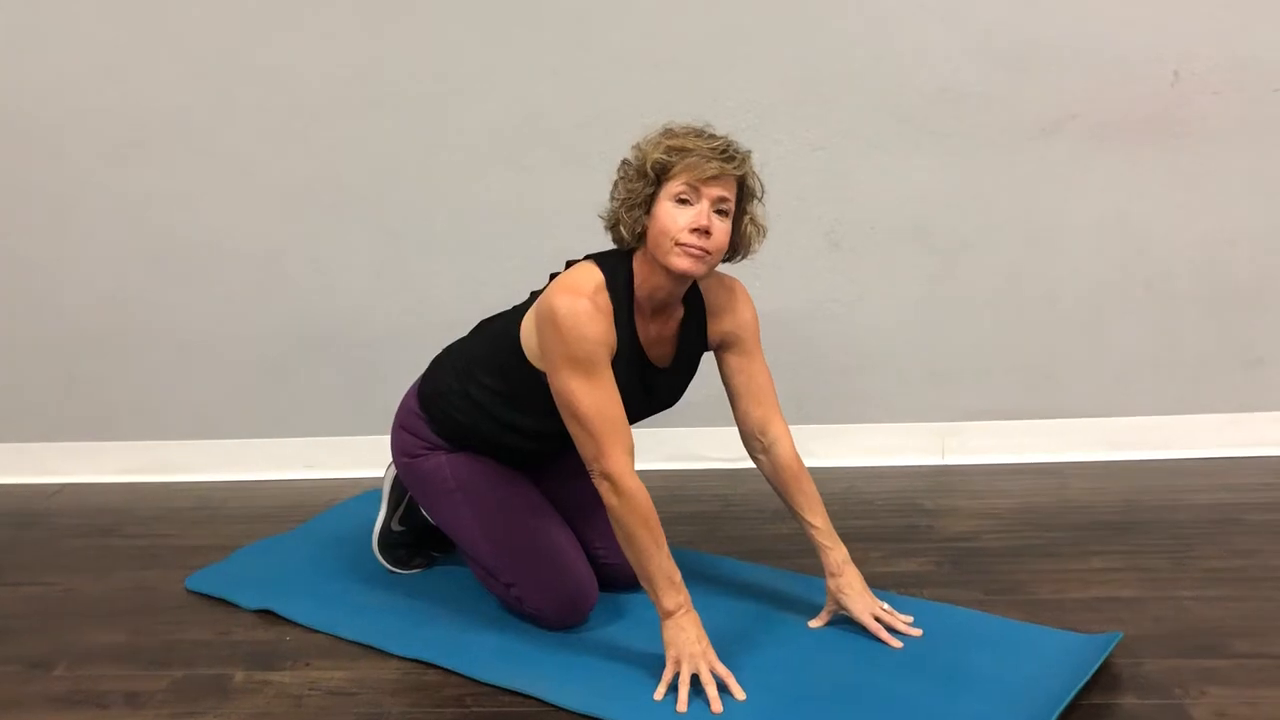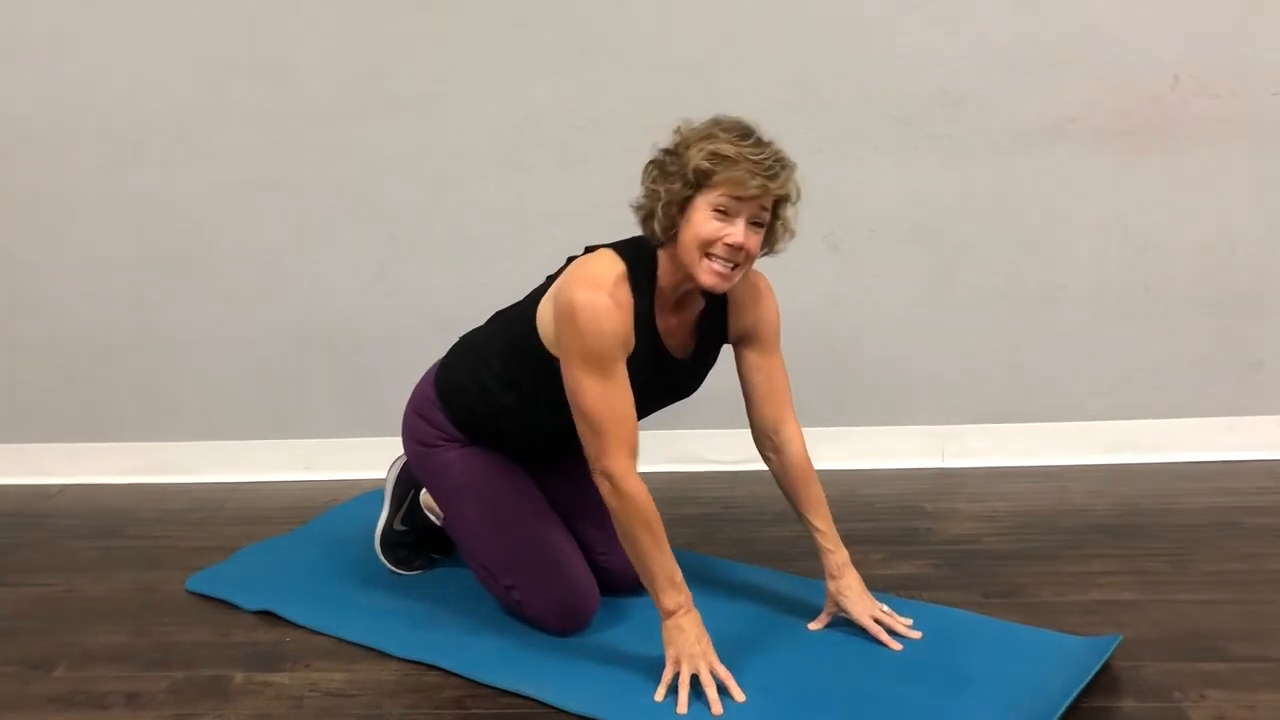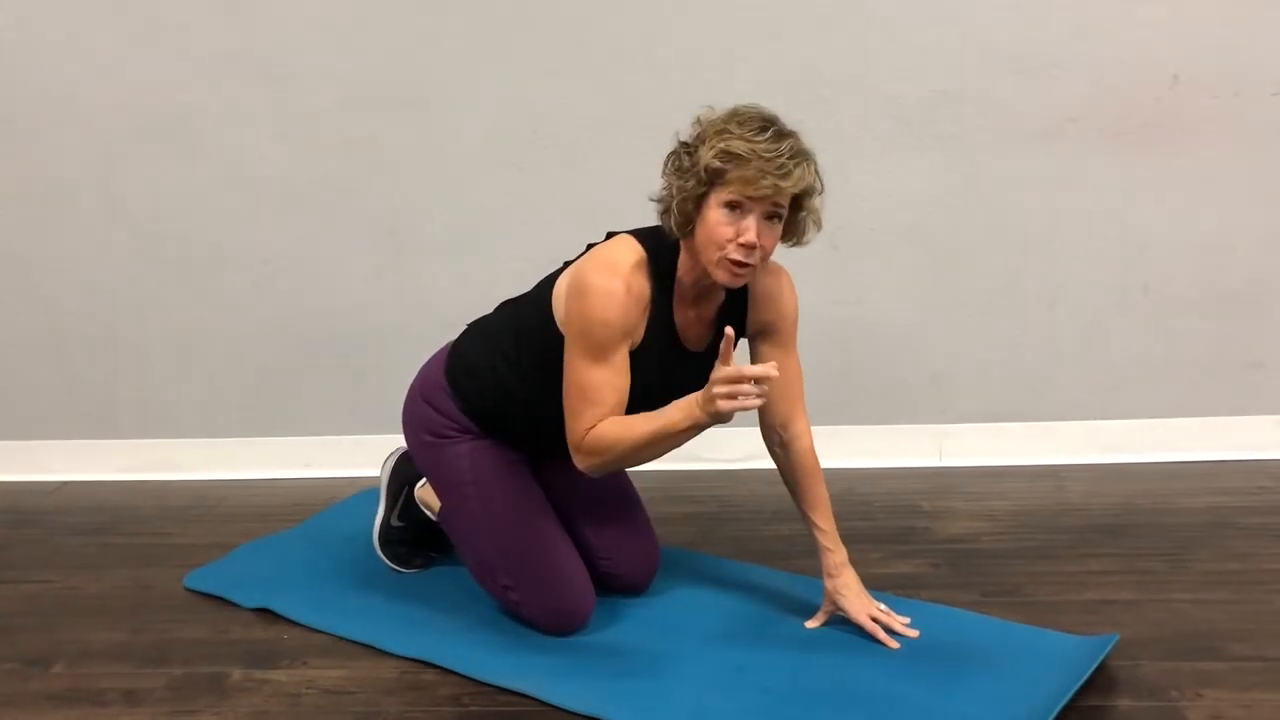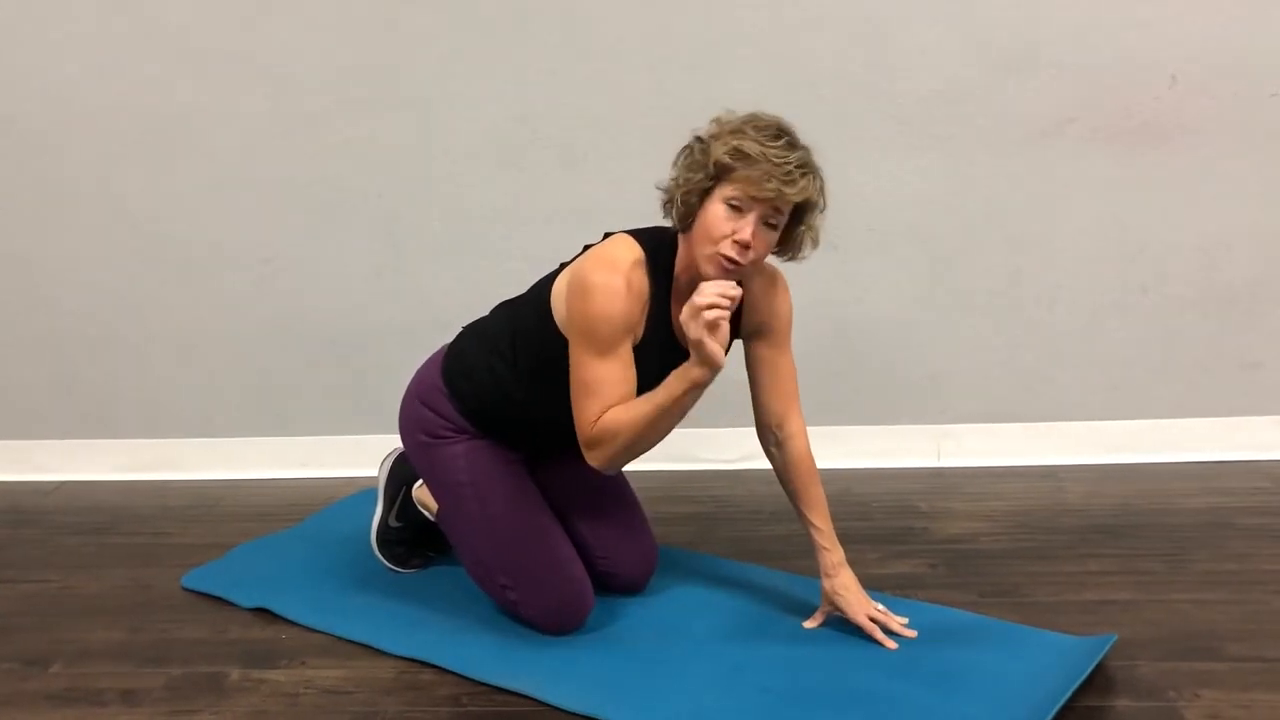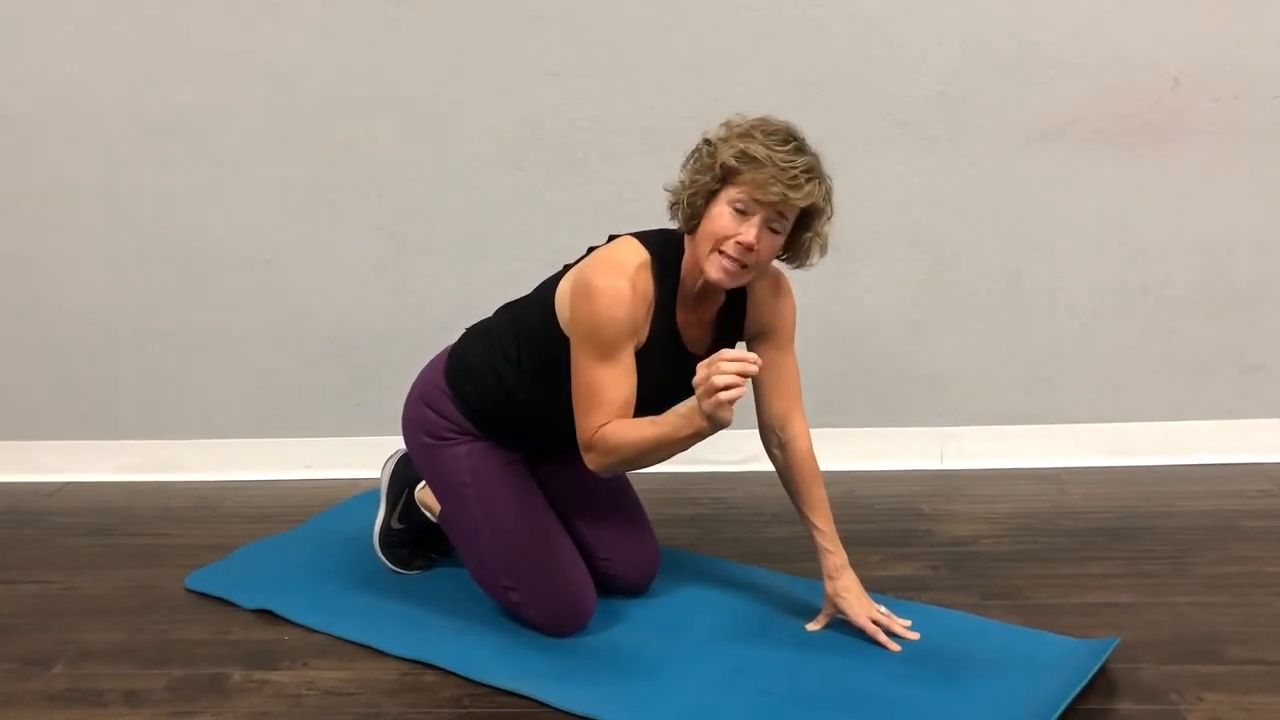
dt=0.7s
person 1, frame 1
left shoulder: (724, 305)
right shoulder: (579, 305)
left elbow: (768, 438)
right elbow: (614, 473)
left wrist: (839, 565)
right wrist: (677, 614)
left hip: (540, 442)
right hip: (448, 436)
left knee: (623, 569)
right knee: (564, 600)
left ankle: (494, 514)
right ankle: (424, 509)
person 1, frame 2
left shoulder: (748, 299)
right shoulder: (599, 298)
left elbow: (780, 438)
right elbow: (616, 474)
left wrist: (839, 569)
right wrist: (678, 617)
left hip: (547, 434)
right hip: (459, 427)
left knee: (629, 571)
right knee: (564, 606)
left ankle: (494, 515)
right ankle: (428, 507)
person 1, frame 3
left shoulder: (769, 291)
right shoulder: (613, 282)
left elbow: (788, 432)
right elbow: (590, 449)
left wrist: (837, 566)
right wrist: (702, 406)
left hip: (549, 425)
right hip: (465, 411)
left knee: (633, 574)
right knee: (560, 609)
left ankle: (487, 503)
right ankle: (424, 497)
person 1, frame 4
left shoulder: (761, 292)
right shoulder: (613, 280)
left elbow: (782, 430)
right elbow: (603, 448)
left wrist: (833, 565)
right wrist: (697, 370)
left hip: (550, 425)
right hip: (461, 413)
left knee: (630, 572)
right knee: (558, 607)
left ankle: (501, 507)
right ankle: (421, 498)
person 1, frame 5
left shoulder: (766, 295)
right shoulder: (617, 282)
left elbow: (786, 432)
right elbow: (601, 450)
left wrist: (837, 568)
right wrist: (701, 417)
left hip: (551, 426)
right hip: (463, 414)
left knee: (633, 573)
right knee: (562, 608)
left ankle: (492, 504)
right ankle: (424, 498)
